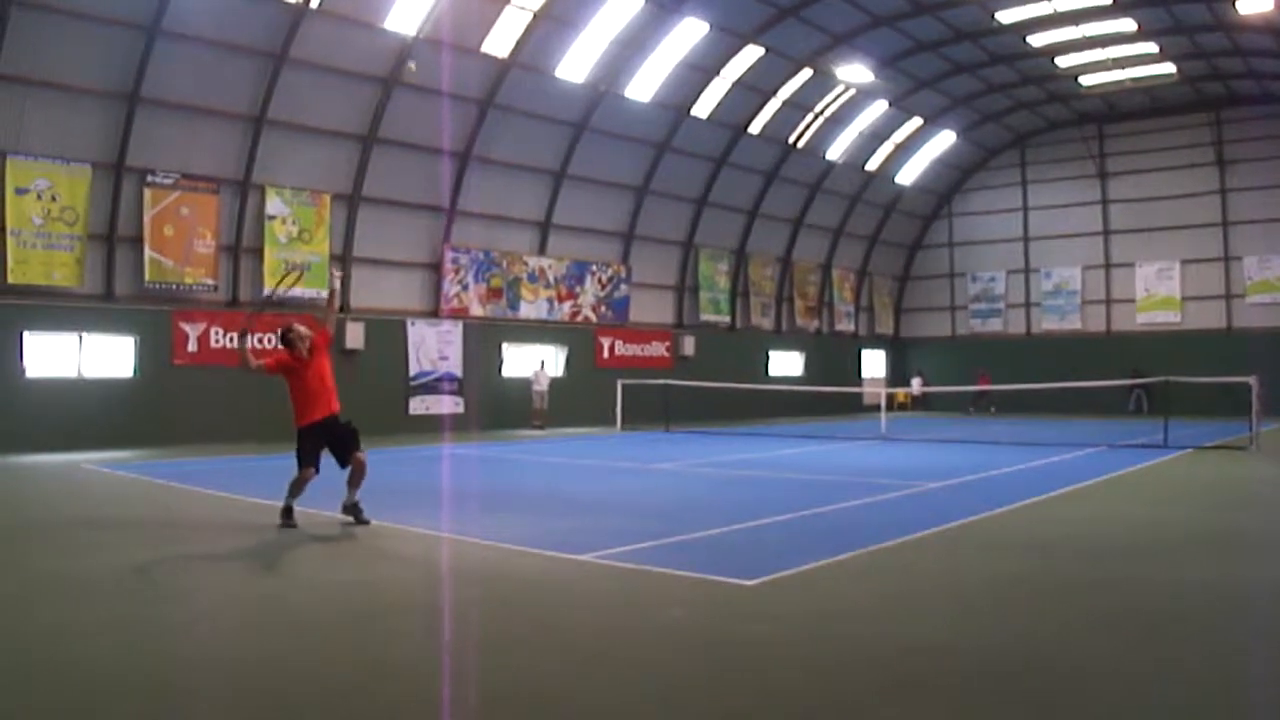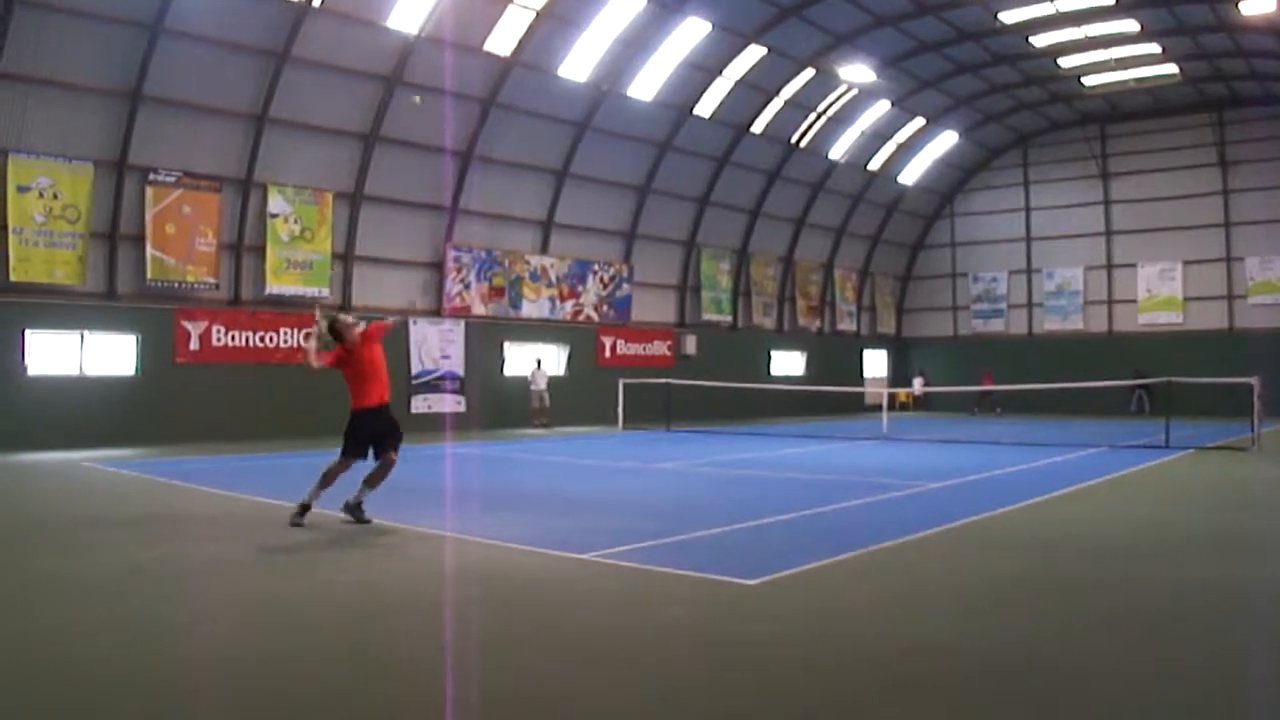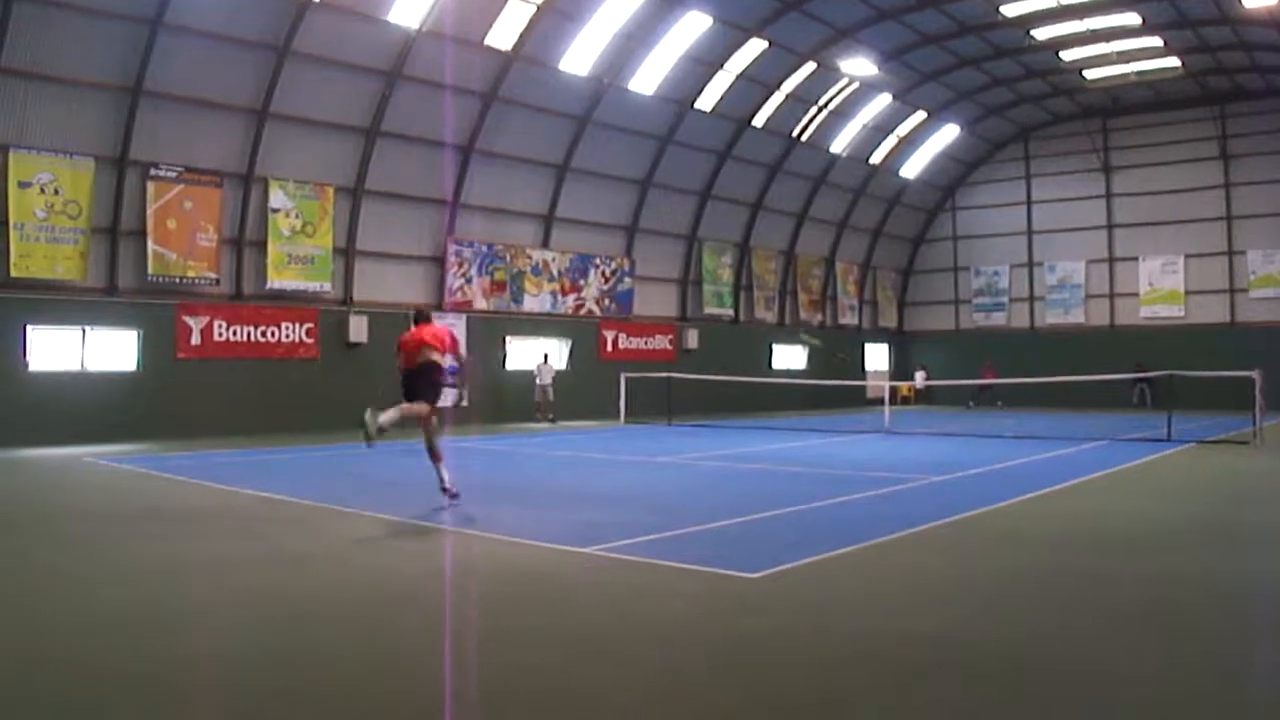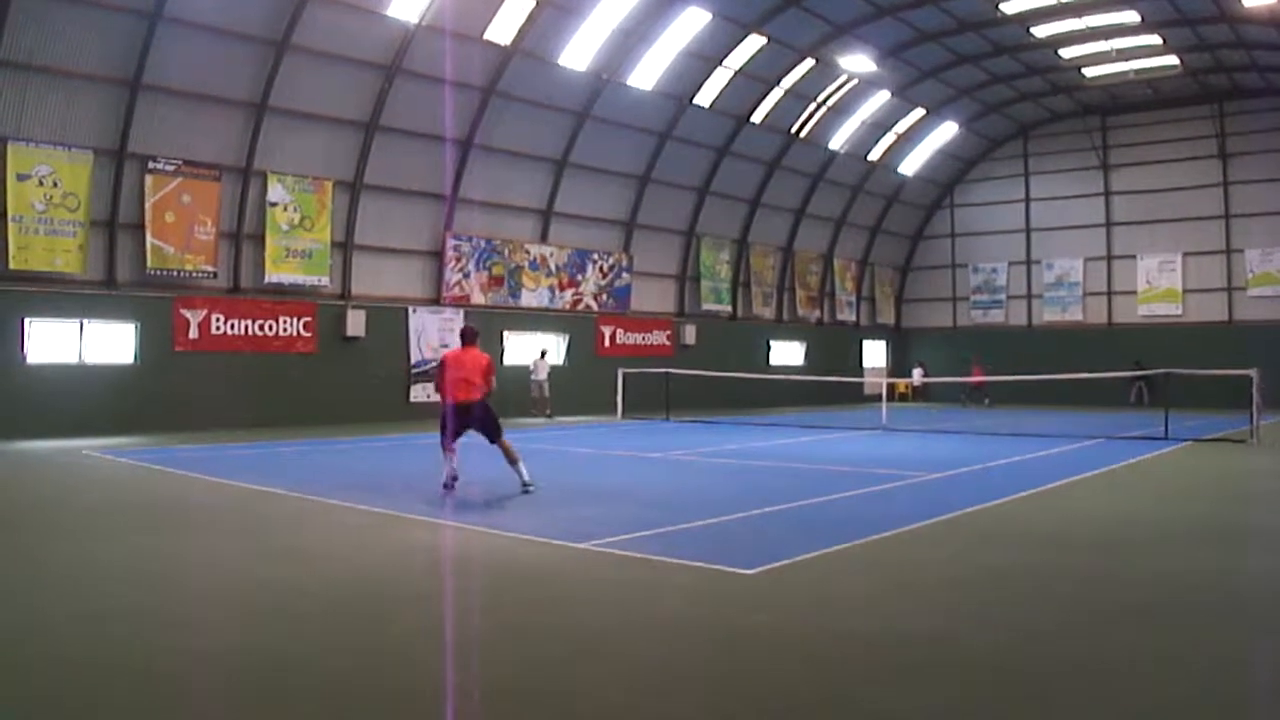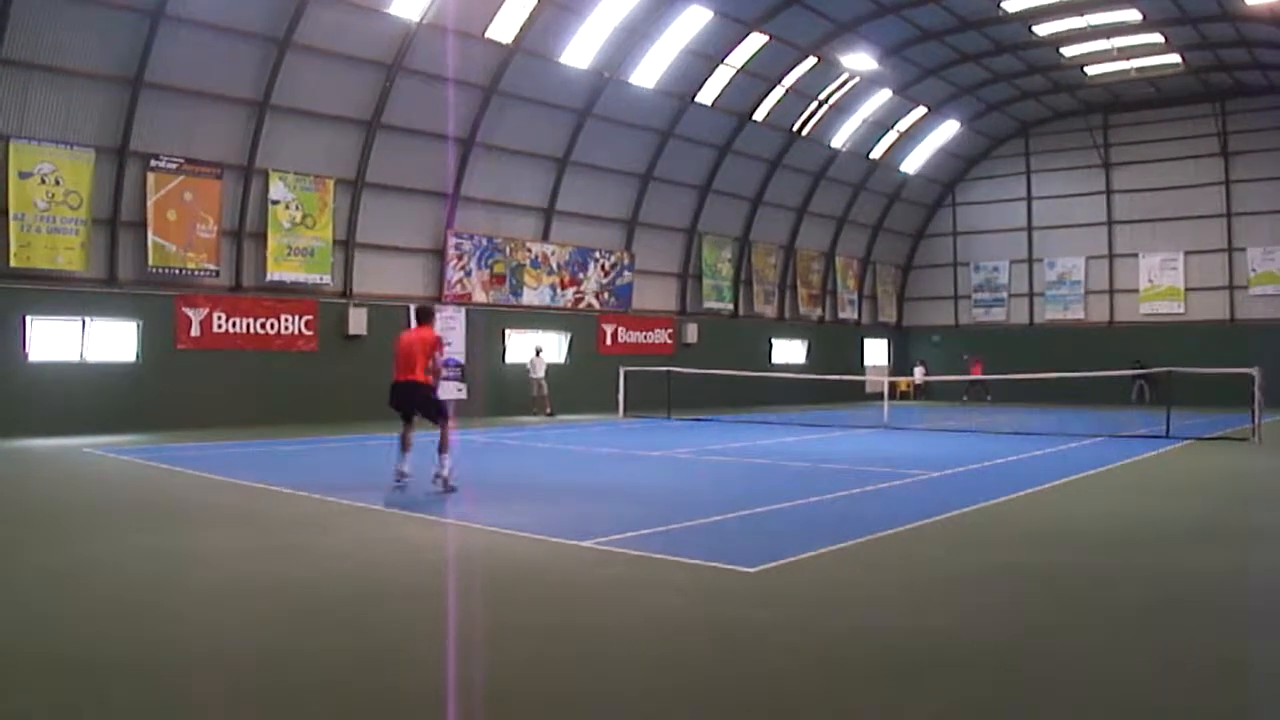
dt=0.4s
person 1, frame 1
left shoulder: (320, 346)
right shoulder: (286, 360)
left elbow: (331, 313)
right elbow: (254, 365)
left wrist: (335, 286)
right wrist: (244, 344)
left hip: (333, 419)
right hip: (309, 426)
left knee: (359, 460)
right knee: (307, 473)
left ankle: (351, 503)
right ankle: (287, 508)
person 1, frame 2
left shoulder: (370, 336)
right shoulder: (342, 353)
left elbow: (388, 324)
right elbow: (315, 364)
right wrist: (312, 342)
left hip: (382, 408)
right hip: (362, 411)
left knee: (390, 458)
right knee: (344, 463)
left ankle: (354, 503)
right ankle: (306, 504)
person 1, frame 3
left shoulder: (406, 338)
right shoulder: (445, 331)
left elbow: (402, 366)
right elbow: (462, 360)
right wrist: (462, 380)
left hip: (414, 375)
right hip: (431, 370)
left knee: (431, 430)
right knee: (422, 409)
left ankle: (445, 483)
right ankle: (379, 422)
person 1, frame 4
left shoulder: (447, 357)
right shoulder: (484, 358)
left elbow: (439, 386)
right elbow: (491, 388)
left hip: (453, 406)
right hip: (476, 405)
left knee: (447, 441)
right knee: (501, 441)
left ankle: (451, 472)
right ankle: (525, 480)
person 1, frame 5
left shoulder: (403, 337)
right shoulder: (434, 338)
right elbow: (437, 367)
right wrist: (435, 384)
left hip: (399, 386)
right hip: (420, 387)
left knee: (407, 425)
right knee: (445, 425)
left ankle: (401, 471)
right ankle: (443, 475)
